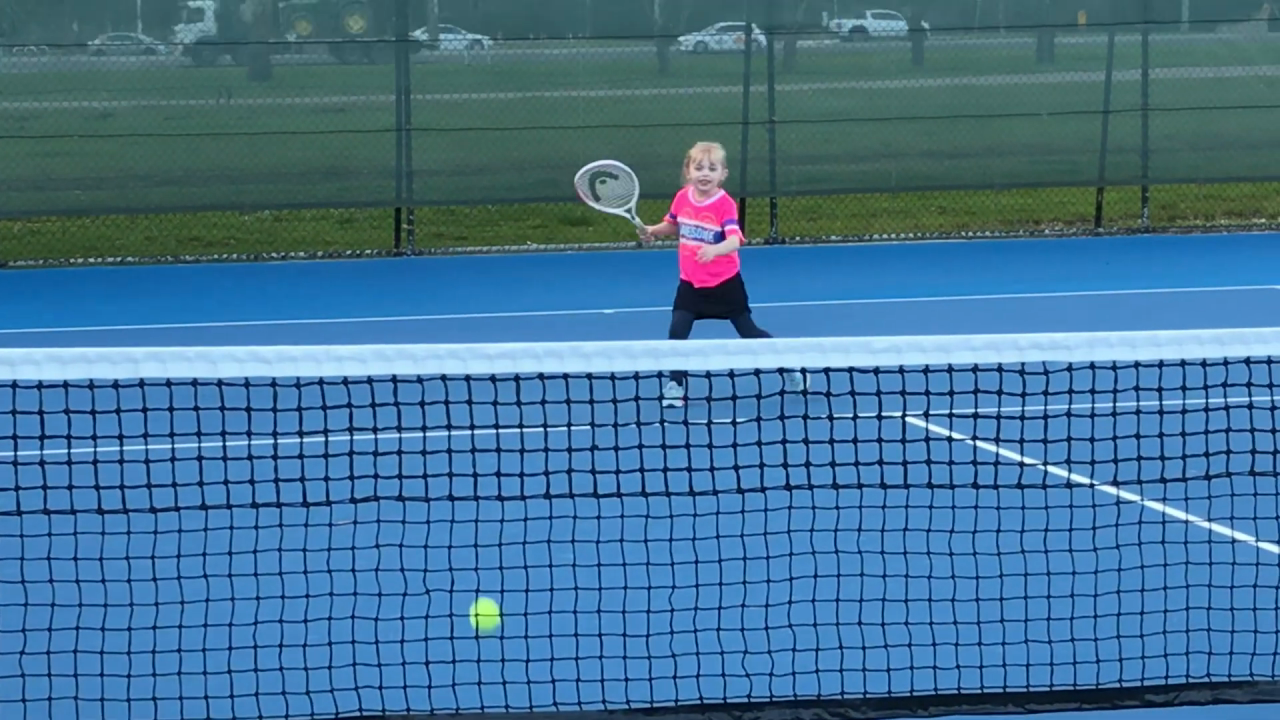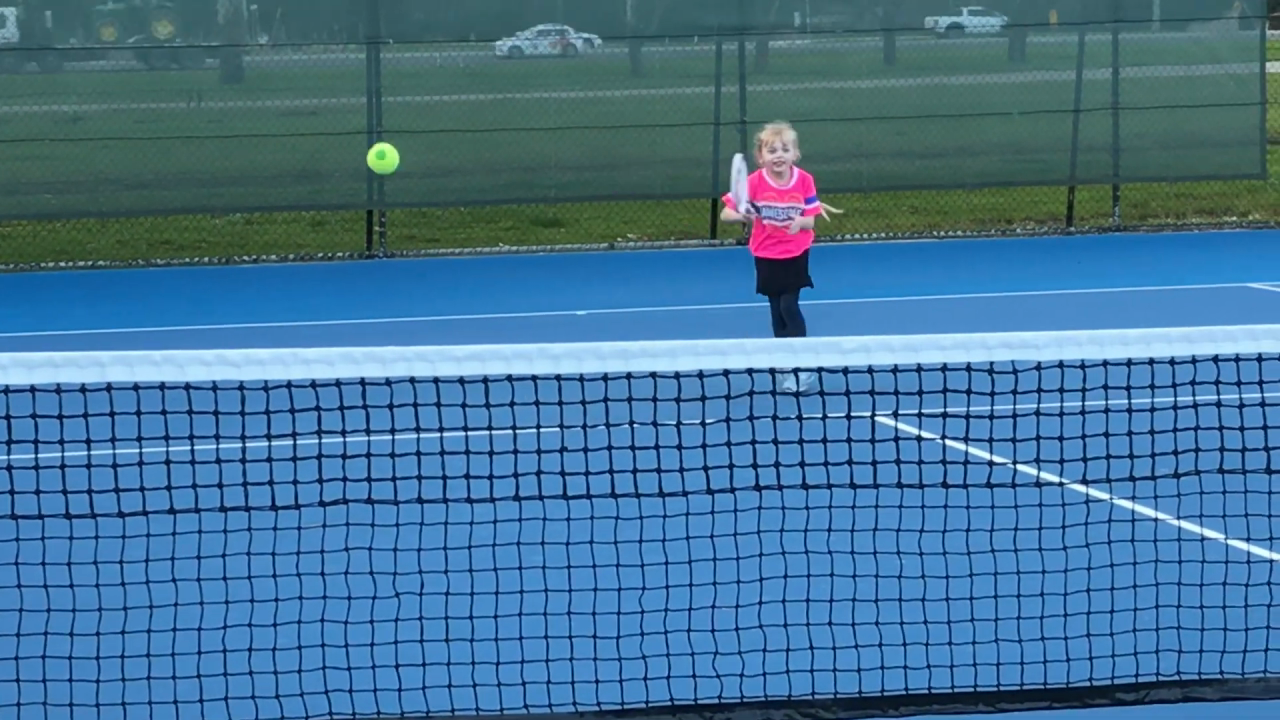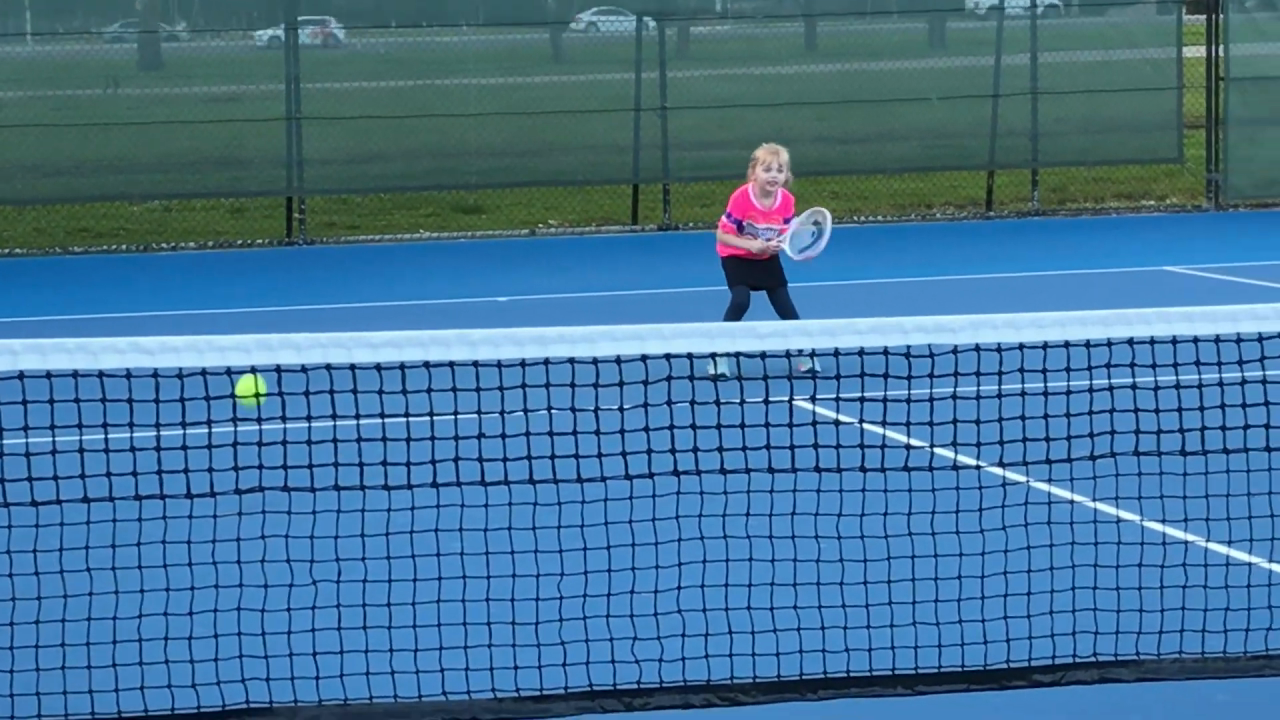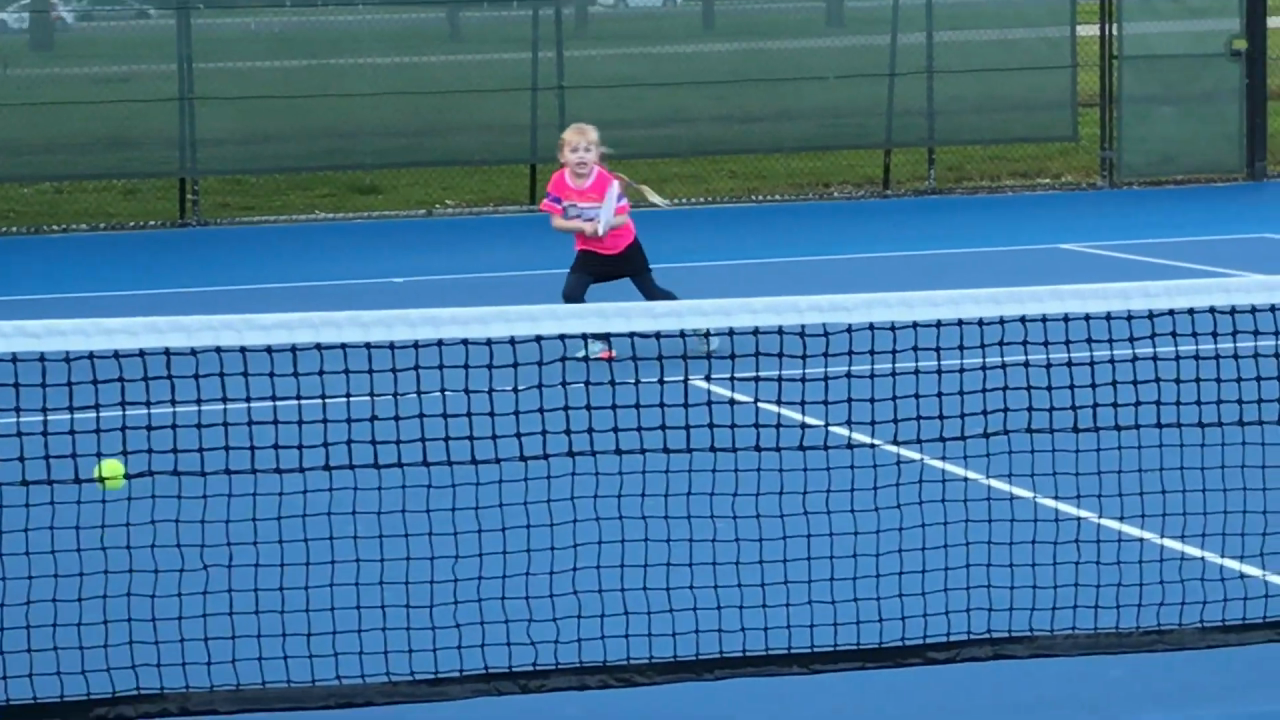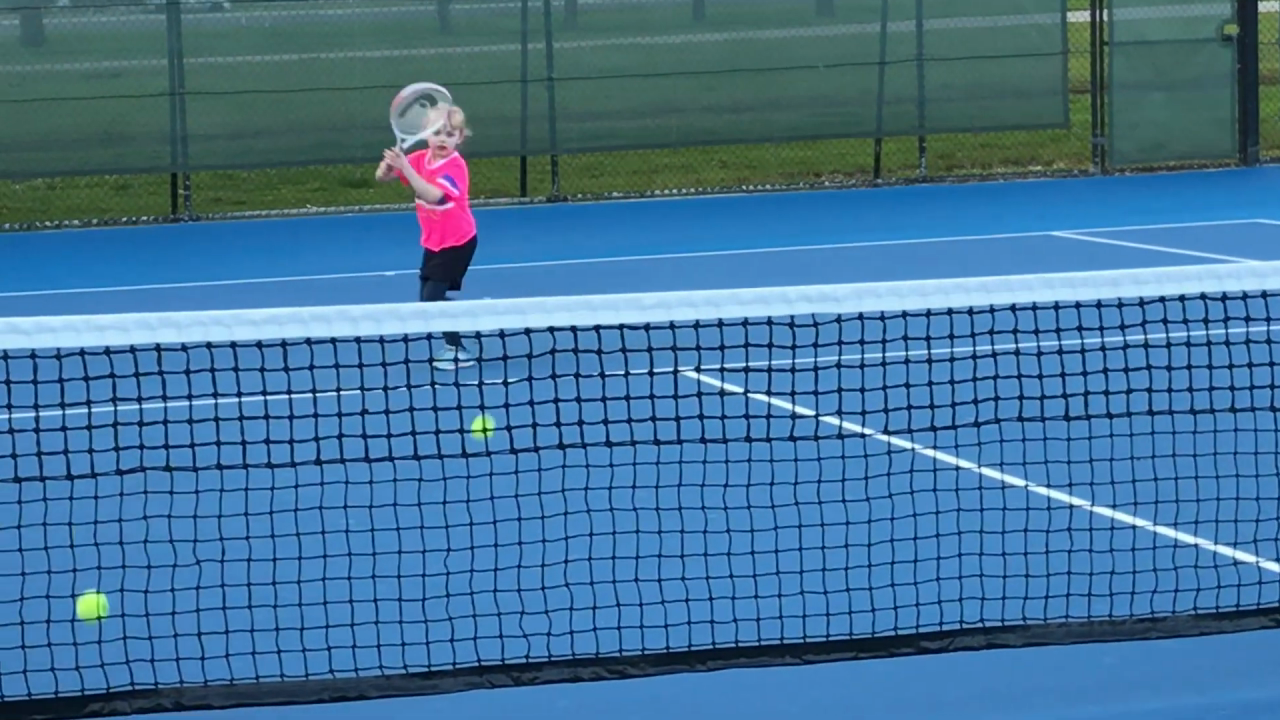
dt=0.4s
person 1, frame 1
left shoulder: (726, 204)
right shoulder: (682, 198)
left elbow: (735, 240)
right elbow: (671, 225)
left wrist: (714, 250)
right wrist: (652, 230)
left hip: (725, 279)
right hip: (691, 280)
left knee: (747, 331)
right knee: (678, 331)
left ankle: (788, 367)
right ankle: (675, 385)
person 1, frame 2
left shoulder: (804, 180)
right shoulder: (755, 182)
left elbow: (812, 216)
right elbow: (726, 213)
left wrist: (808, 218)
right wrist: (742, 213)
left hip: (794, 253)
right hip: (766, 255)
left knee: (789, 307)
right knee: (778, 310)
right ankle: (790, 369)
person 1, frame 3
left shoulder: (787, 201)
right shoulder: (740, 198)
left elbow: (785, 235)
right elbow: (722, 236)
left wrist: (778, 243)
right wrist: (751, 245)
left hip: (766, 258)
right hip: (736, 257)
left knee: (784, 306)
right knee: (741, 300)
left ankle: (804, 355)
right ankle: (720, 356)
person 1, frame 4
left shoulder: (606, 181)
right shoulder: (557, 182)
left elbow: (620, 217)
right elbow: (557, 221)
left wrist: (604, 224)
right wrist: (581, 226)
left hip: (623, 246)
right hip: (589, 249)
left knee: (651, 291)
right knee: (570, 294)
left ankle: (698, 327)
right ankle: (599, 341)
person 1, frame 5
left shoulder: (456, 166)
right shoulder: (419, 159)
left elbow: (432, 197)
right elbow: (382, 177)
left wrist: (406, 172)
right wrist: (388, 165)
left hip: (457, 243)
right hip: (432, 242)
left knee: (432, 296)
right knee: (428, 298)
left ankle: (458, 349)
